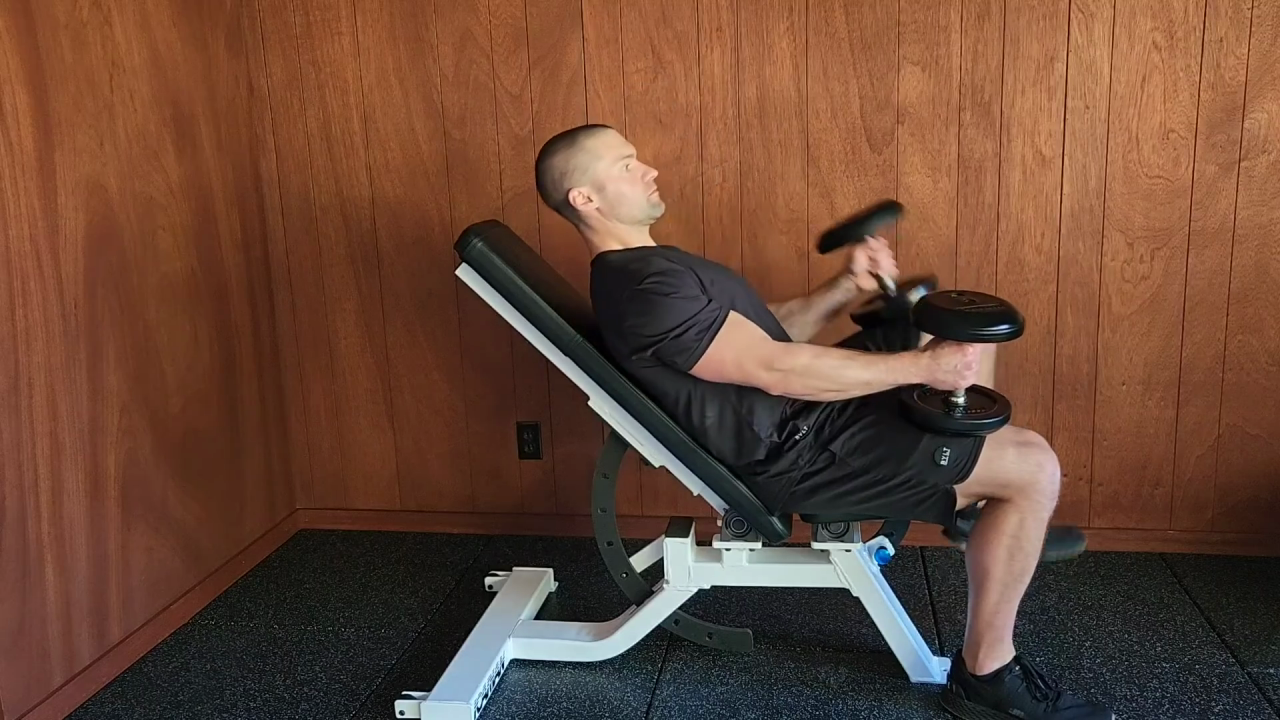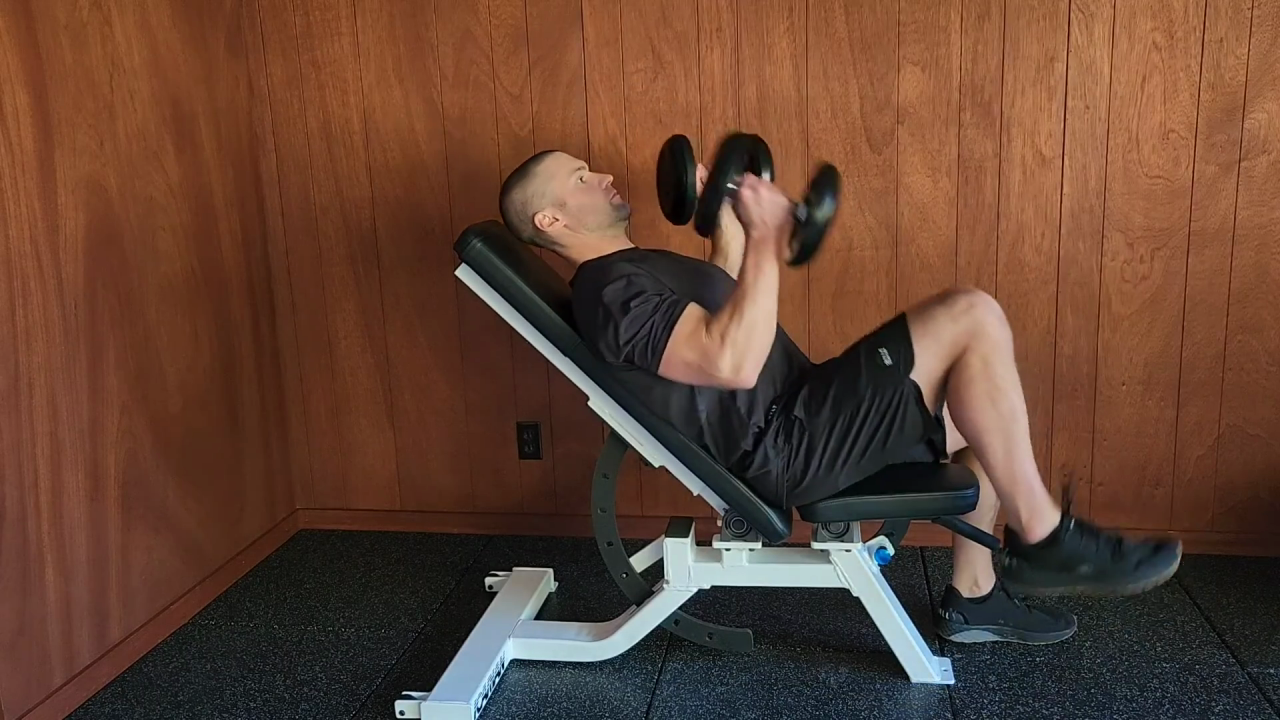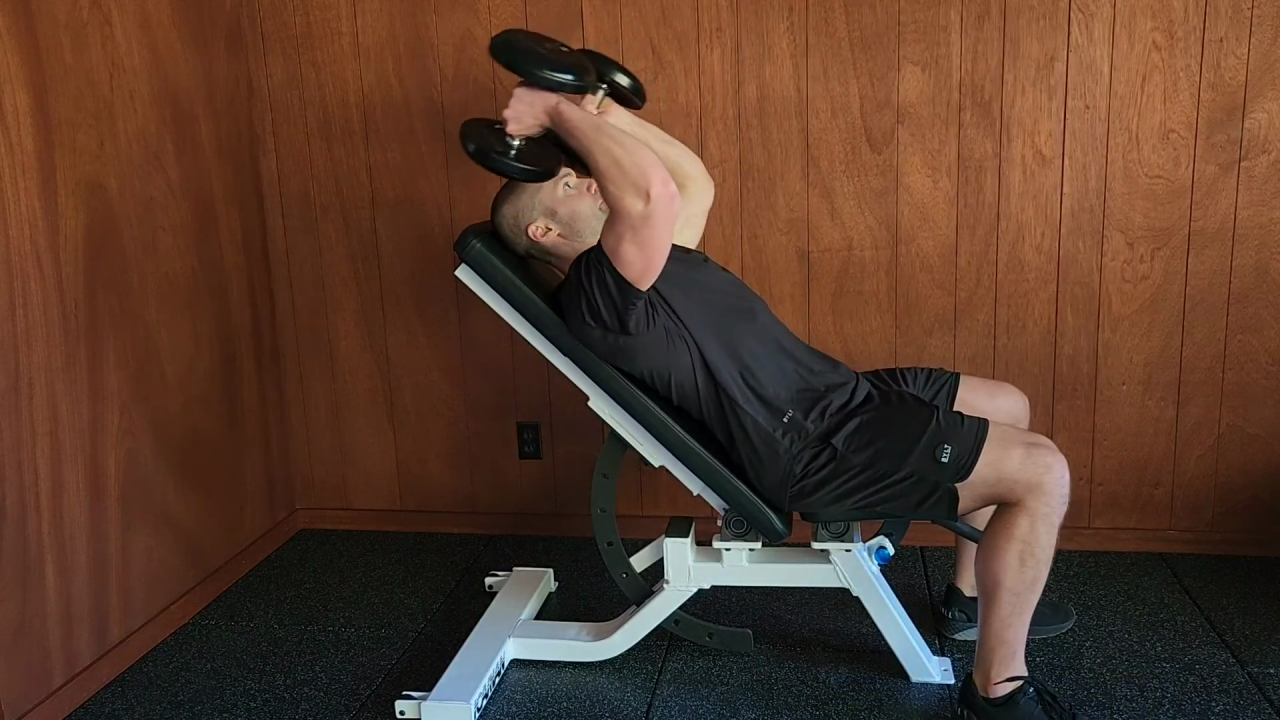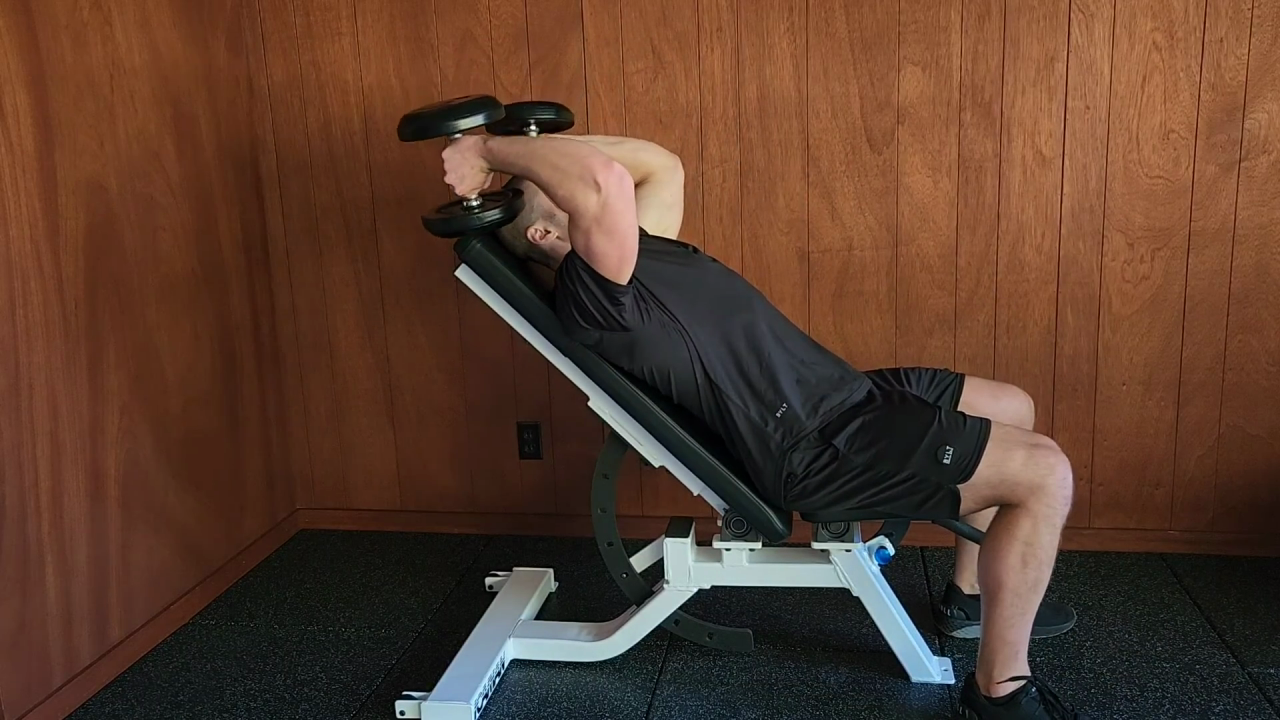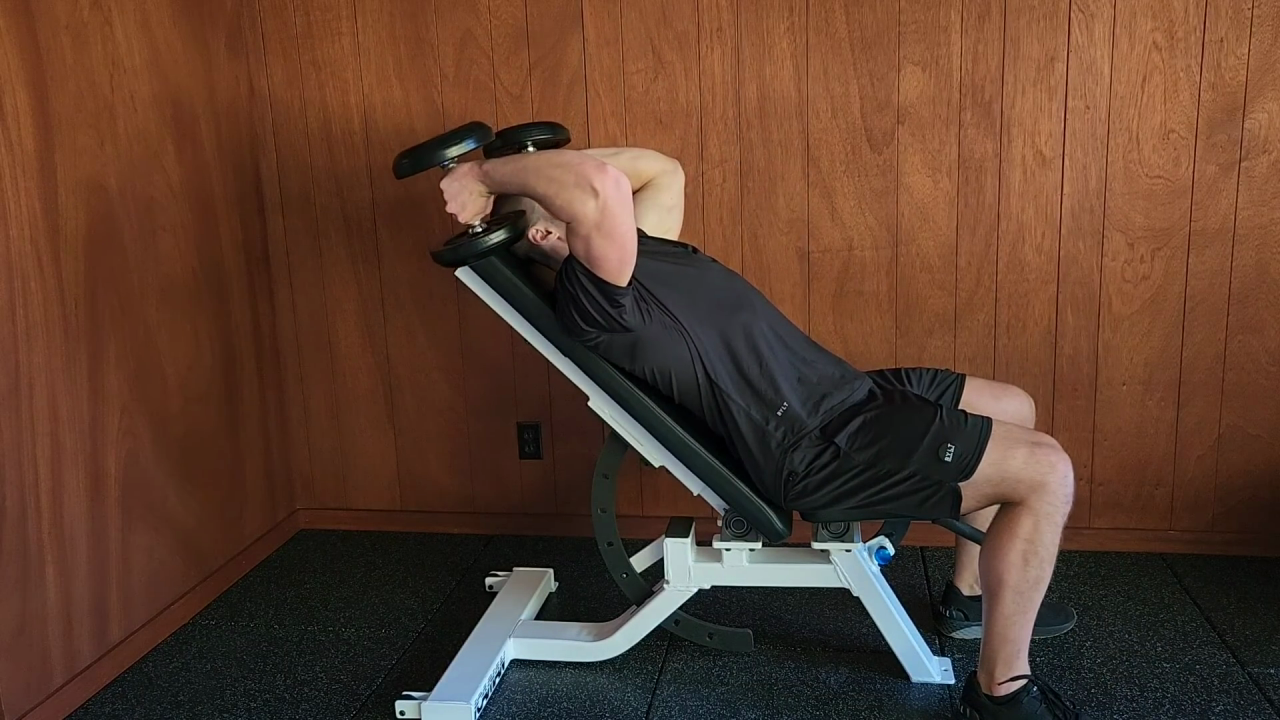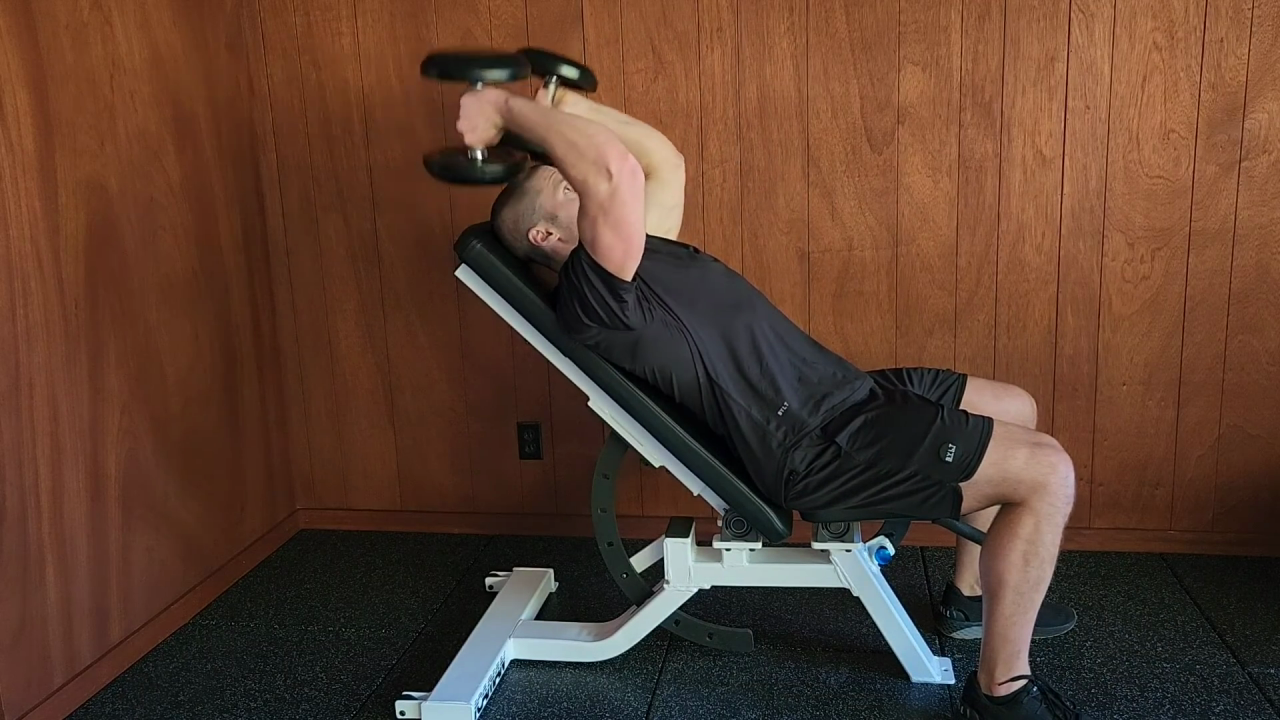
dt=0.7s
person 1, frame 1
left shoulder: (653, 264)
right shoulder: (640, 290)
right elbow: (775, 370)
left wrist: (843, 289)
right wrist: (919, 366)
left hip: (802, 412)
right hip: (794, 451)
right knee: (1033, 467)
left ankle: (998, 524)
person 1, frame 2
left shoulder: (633, 270)
right shoulder: (613, 297)
left elbow: (723, 315)
right elbow: (736, 364)
left wrist: (726, 218)
right wrist: (766, 238)
left hip: (798, 414)
right hip: (787, 445)
left knee: (986, 420)
right knee: (972, 315)
left ankle: (971, 600)
right ankle: (1042, 541)
person 1, frame 3
left shoulder: (630, 263)
right shoulder: (598, 290)
left elbow: (695, 186)
right elbow: (656, 192)
left wrist: (602, 114)
right wrist: (559, 111)
left hip: (827, 396)
right hip: (812, 446)
left knee: (1007, 406)
right knee: (1041, 472)
left ankle: (972, 595)
person 1, frame 4
left shoulder: (626, 249)
right shoulder: (591, 293)
left elbow: (663, 166)
right elbow: (605, 178)
left wrist: (542, 149)
right wrist: (492, 149)
left hip: (834, 395)
right hip: (814, 445)
left knee: (1012, 409)
right knee: (1044, 473)
left ankle: (970, 595)
person 1, frame 5
left shoulder: (629, 247)
right shoulder: (592, 295)
left elbow: (664, 170)
right elbow: (601, 182)
right wrist: (488, 173)
left hip: (837, 392)
right hip: (816, 444)
left knee: (1013, 409)
right knee: (1043, 472)
left ankle: (970, 595)
person 1, frame 6
left shoulder: (625, 261)
right shoulder: (593, 294)
left elbow: (666, 165)
right elbow: (614, 171)
left wrist: (568, 109)
right wrist: (510, 110)
left hip: (835, 398)
right hip: (815, 448)
left knee: (1014, 411)
right knee: (1045, 473)
left ankle: (972, 594)
